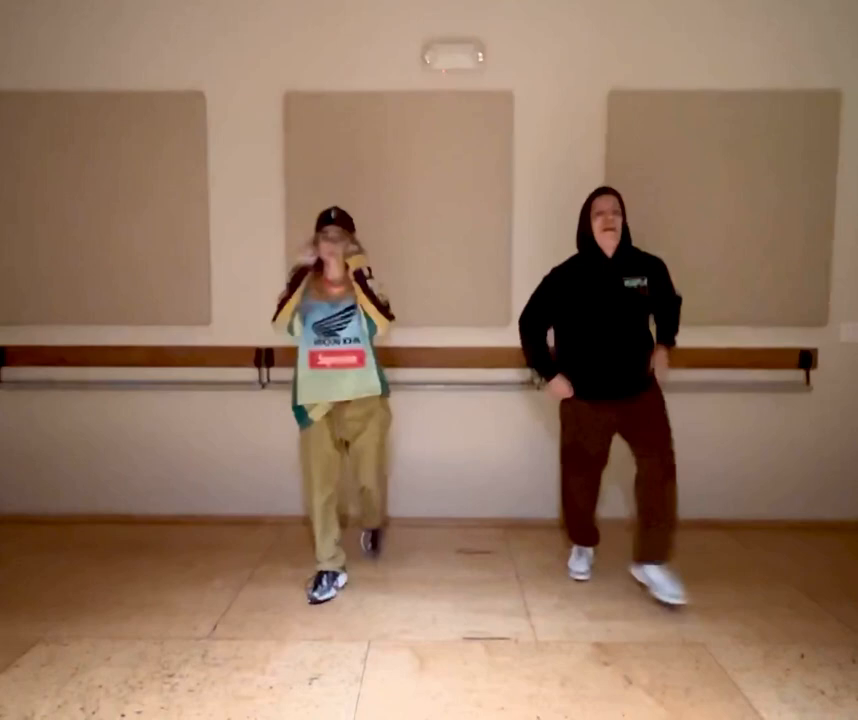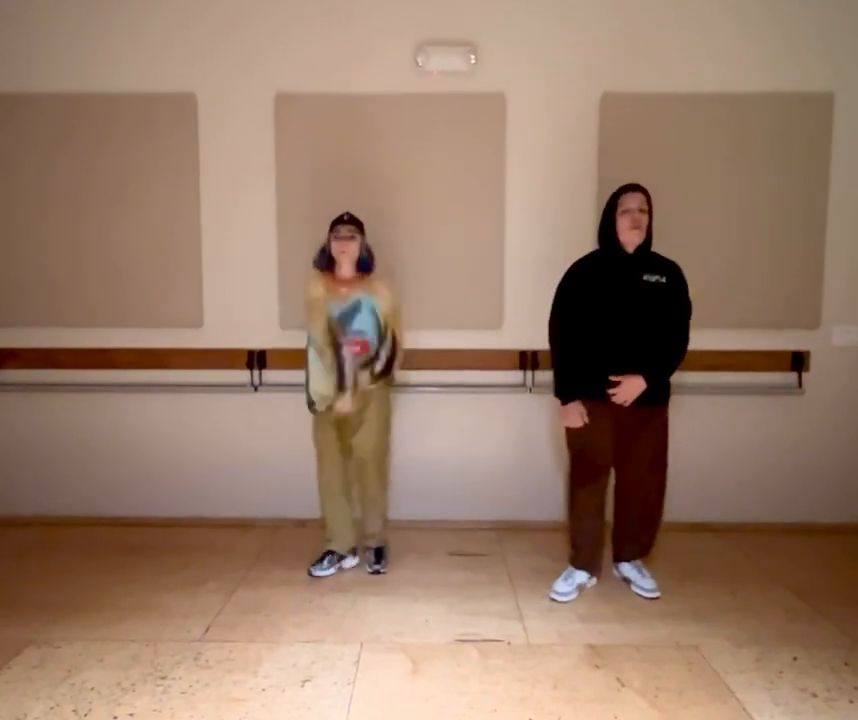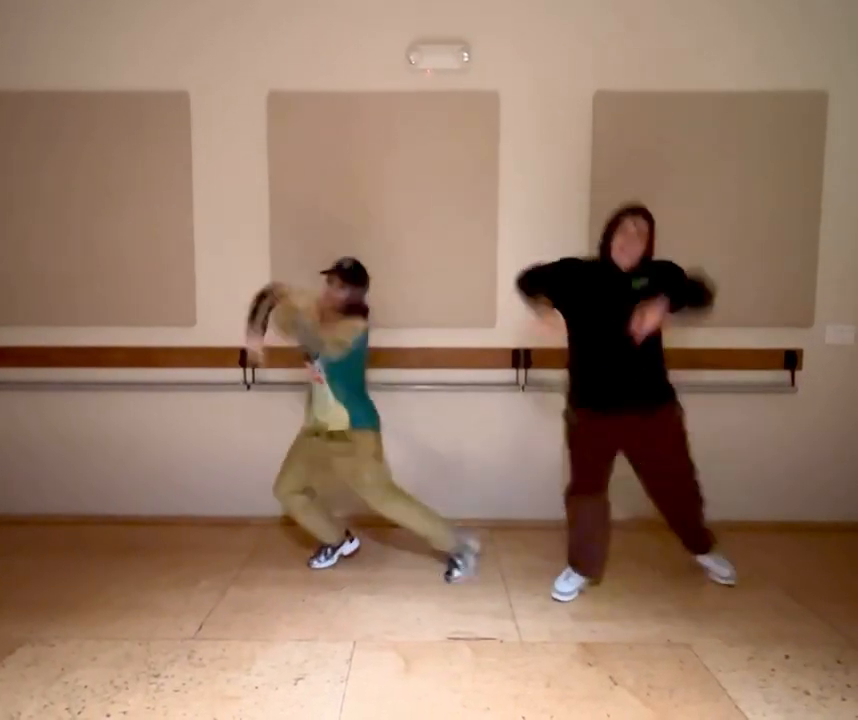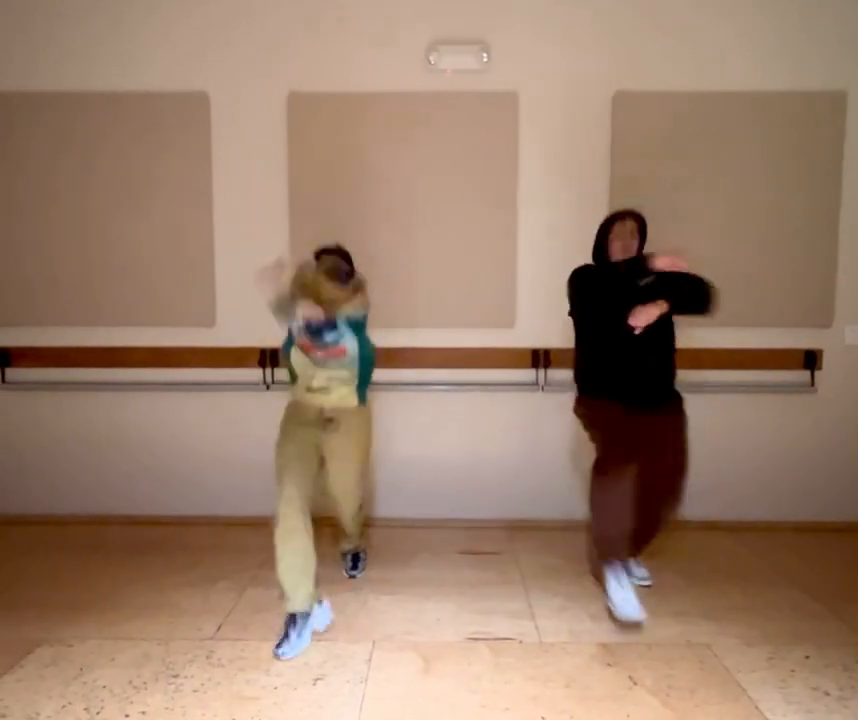
dt=1s
person 1, frame 1
left shoulder: (649, 268)
right shoulder: (566, 276)
left elbow: (669, 306)
right elbow: (530, 324)
left wrist: (664, 344)
right wrist: (550, 374)
left hip: (639, 389)
right hip: (583, 394)
left knee: (658, 467)
right knee: (581, 473)
left ankle: (652, 562)
right ankle: (583, 544)
person 1, frame 2
left shoulder: (666, 273)
right shoulder: (584, 272)
left elbow: (677, 336)
right elbow: (563, 337)
left wrist: (647, 377)
right wrist: (567, 398)
left hip: (645, 397)
right hip: (591, 397)
left knee: (644, 481)
right knee: (589, 479)
left ankle: (629, 559)
right ankle: (582, 567)
person 1, frame 3
left shoulder: (660, 277)
right shoulder: (577, 275)
left elbow: (698, 293)
right elbow: (531, 279)
left wrist: (663, 304)
right wrist: (540, 299)
left hip: (652, 408)
right hip: (592, 409)
left knee: (676, 482)
right knee: (587, 489)
left ankle: (703, 548)
right ankle: (582, 567)
person 1, frame 4
left shoulder: (665, 274)
right shoulder: (585, 279)
left elbow: (702, 298)
right elbow: (594, 303)
left wrist: (662, 305)
right wrist: (650, 270)
left hip: (661, 401)
right hip: (607, 401)
left knee: (663, 487)
right knee: (617, 465)
left ankle: (628, 550)
right ankle: (612, 564)
person 2, frame 1
left shoulder: (364, 285)
right shoulder: (306, 288)
left elbow: (382, 322)
right elbow: (281, 320)
left wrist: (361, 275)
right wrist: (300, 273)
left hip: (366, 400)
right hip: (317, 402)
left knee: (371, 476)
right knee: (319, 484)
left ankle: (372, 527)
right ankle: (330, 567)
person 2, frame 2
left shoulder: (376, 288)
right shoulder: (319, 286)
left elbow: (392, 339)
right elbow: (321, 336)
left wrist: (375, 374)
right wrist: (339, 385)
left hip: (370, 390)
right hip: (329, 394)
left knee: (371, 467)
right knee: (331, 471)
left ankle: (375, 542)
right ankle: (340, 548)
person 2, frame 3
left shoulder: (353, 324)
right shoulder: (317, 315)
left elbow: (329, 344)
right elbow: (273, 296)
right wrist: (255, 331)
left hip: (356, 428)
right hip: (318, 426)
left knee: (383, 496)
right knee: (287, 489)
left ankle: (455, 544)
right ankle: (338, 540)
person 2, frame 4
left shoulder: (354, 298)
right shoulder: (303, 306)
left elbow: (341, 293)
left hip: (346, 412)
right hip: (302, 412)
left knee: (347, 495)
right knee: (291, 501)
left ankle: (352, 546)
right ankle: (301, 609)
